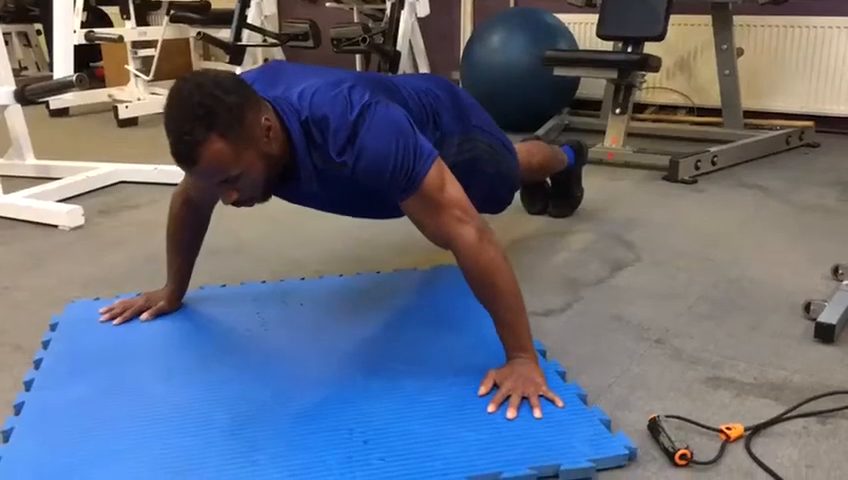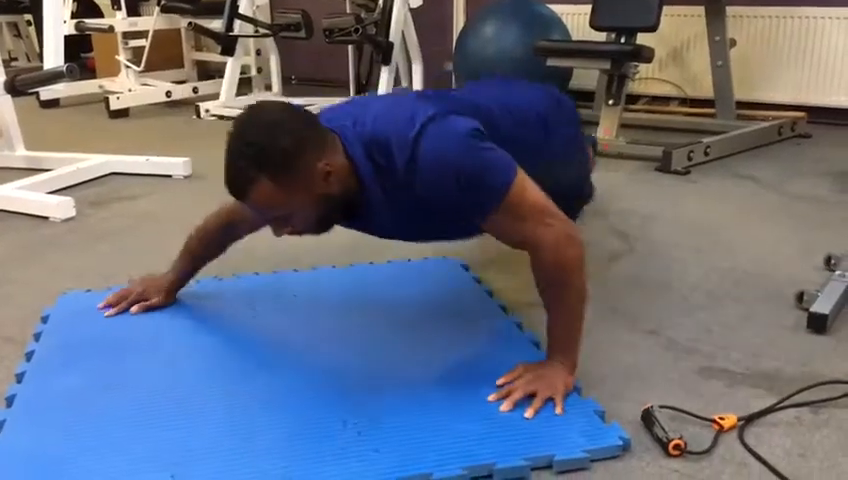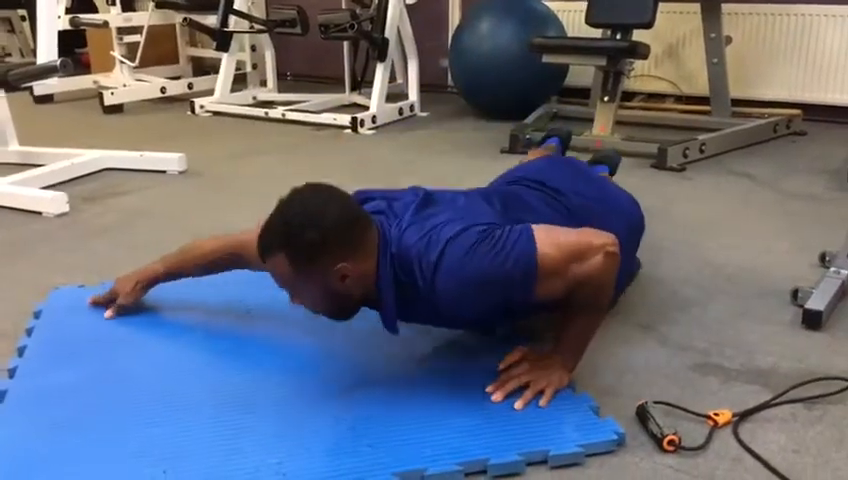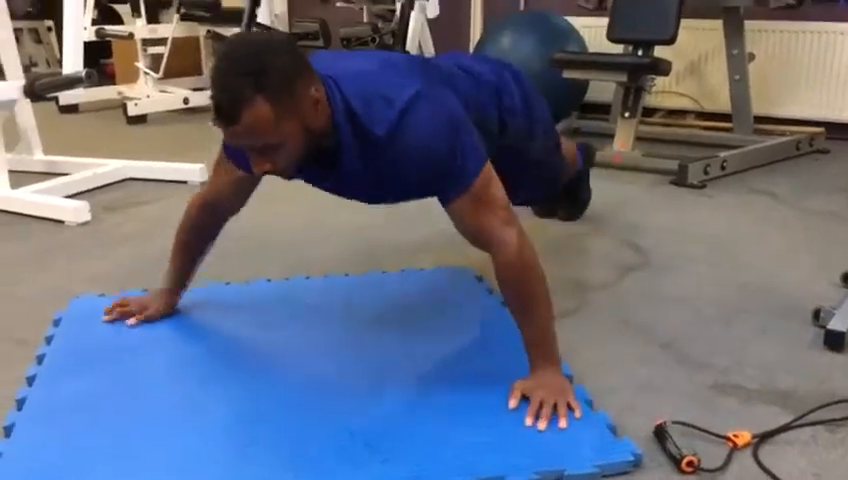
dt=1s
person 1, frame 1
left shoulder: (359, 132)
right shoulder: (224, 126)
left elbow: (468, 235)
right elbow: (190, 201)
left wrist: (522, 359)
right wrist: (172, 290)
left hip: (447, 129)
right hip: (402, 139)
left knee: (507, 173)
right knee: (510, 170)
left ankle: (565, 159)
right ankle: (547, 172)
person 1, frame 2
left shoulder: (430, 154)
right shoulder: (293, 162)
left elbow: (557, 238)
right elbow: (230, 219)
left wrist: (560, 363)
right wrist: (171, 280)
left hip: (541, 125)
right hip: (478, 110)
left knee: (568, 189)
left ankle: (582, 157)
person 1, frame 3
left shoulder: (453, 272)
right shoulder: (356, 226)
left elbow: (599, 251)
right elbow: (237, 245)
left wrist: (560, 359)
right wrist: (148, 274)
left hip: (600, 218)
right hip: (526, 195)
left ankle: (599, 170)
right ankle: (550, 147)
person 1, frame 4
left shoulder: (412, 123)
right shoulder: (264, 112)
left elbow: (504, 241)
right elbow: (212, 205)
left wrist: (546, 368)
right wrist: (168, 294)
left hip: (501, 107)
right hip: (443, 87)
left knee: (542, 176)
left ankle: (577, 163)
